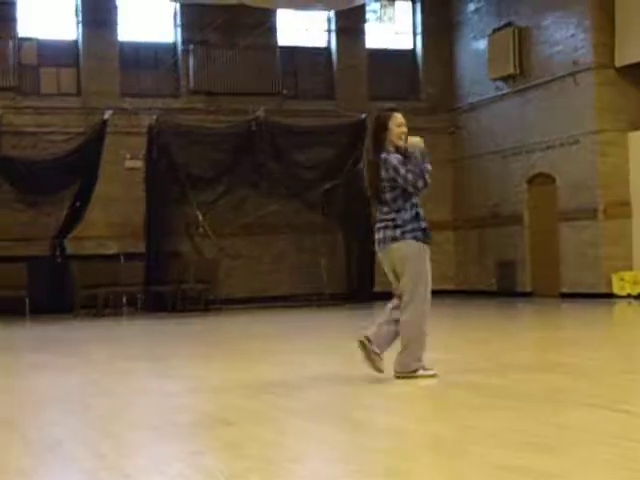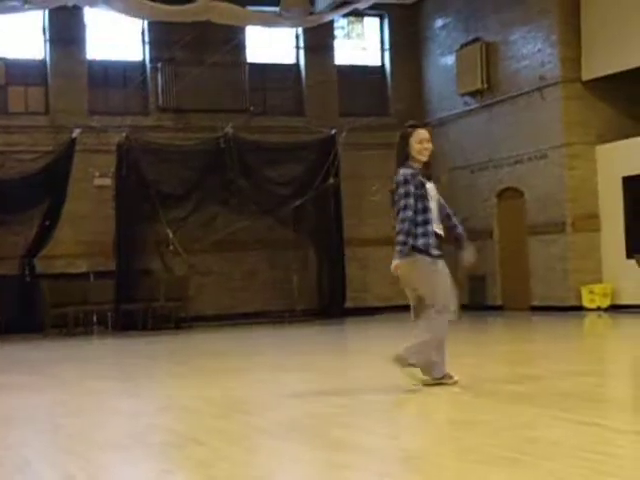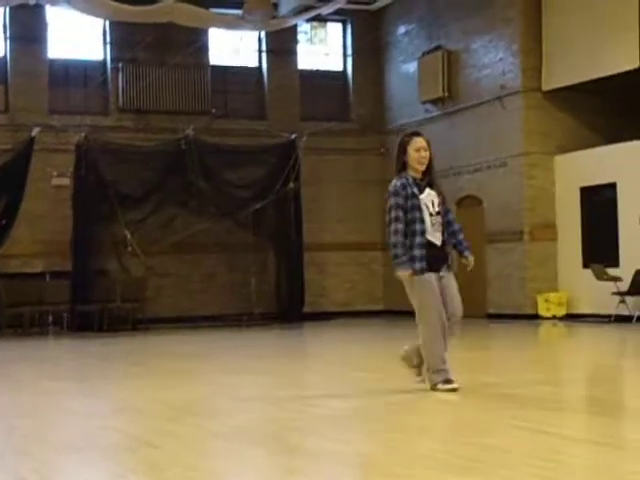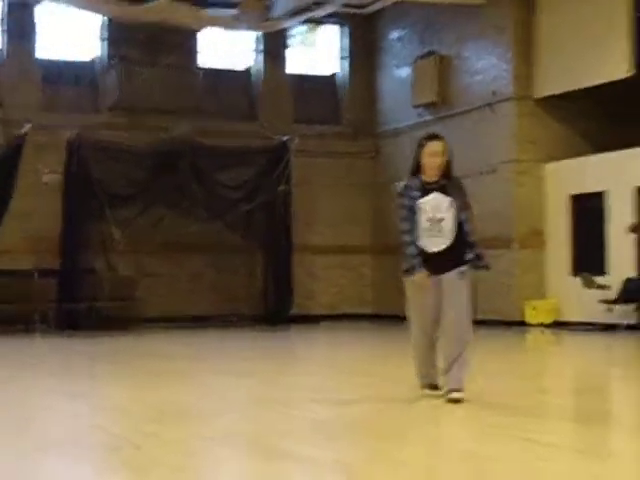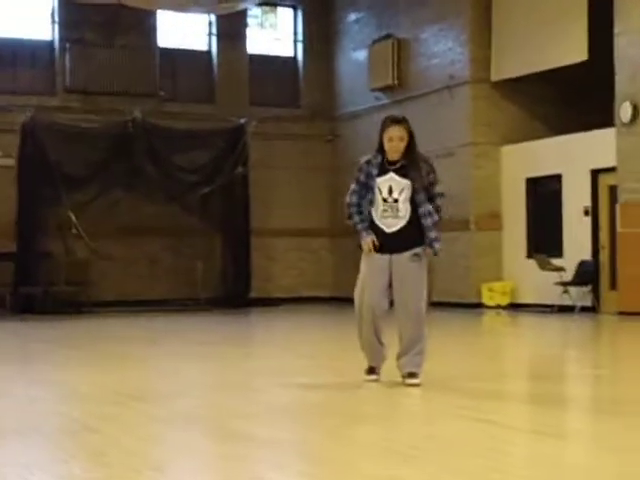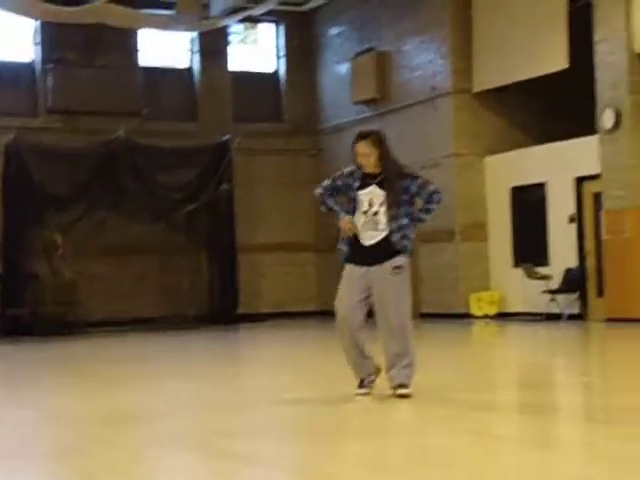
dt=0.5s
person 1, frame 1
left shoulder: (381, 161)
right shoulder: (392, 160)
right elbow: (420, 182)
left wrist: (411, 152)
right wrist: (418, 151)
left hip: (387, 239)
right hip: (407, 237)
left knee: (404, 299)
right knee: (416, 302)
left ankle: (375, 339)
right ankle: (409, 363)
person 1, frame 2
left shoulder: (423, 176)
right shoulder: (407, 175)
left elbow: (443, 214)
right elbow: (404, 216)
left wrist: (464, 241)
right wrist: (401, 254)
left hip: (428, 252)
right hip: (420, 253)
left knee: (428, 312)
right knee: (445, 307)
left ankle: (433, 371)
right ankle: (410, 356)
person 1, frame 3
left shoulder: (431, 184)
right shoulder: (399, 187)
left elbow: (447, 219)
right elbow: (396, 226)
left wrist: (464, 250)
right wrist: (400, 263)
left hip: (440, 261)
right hip: (417, 262)
left knee: (455, 313)
right knee: (432, 320)
left ankle: (417, 355)
right ankle: (438, 375)
person 1, frame 4
left shoulder: (454, 188)
right shoulder: (408, 189)
left elbow: (465, 226)
right elbow: (406, 230)
left wrist: (475, 258)
right wrist: (415, 266)
left hip: (454, 266)
right hip: (421, 268)
left knee: (456, 326)
right knee: (423, 327)
left ankle: (454, 383)
right ankle: (428, 378)
person 1, frame 5
left shoulder: (420, 167)
right shoulder: (368, 166)
left elbow: (434, 201)
right elbow: (353, 201)
left wrist: (430, 236)
right wrist: (364, 232)
left hip: (410, 248)
right hip: (376, 247)
left knee: (411, 309)
right knee: (367, 306)
left ankle: (410, 366)
right ankle: (374, 360)
person 1, frame 6
left shoulder: (402, 179)
right shoulder: (351, 176)
left elbow: (434, 195)
right elbow: (322, 191)
left wrist: (410, 224)
right wrist: (340, 214)
left hip: (390, 258)
right hip: (356, 260)
left knee: (394, 320)
right knee: (346, 318)
left ankle: (401, 377)
right ankle: (366, 371)
